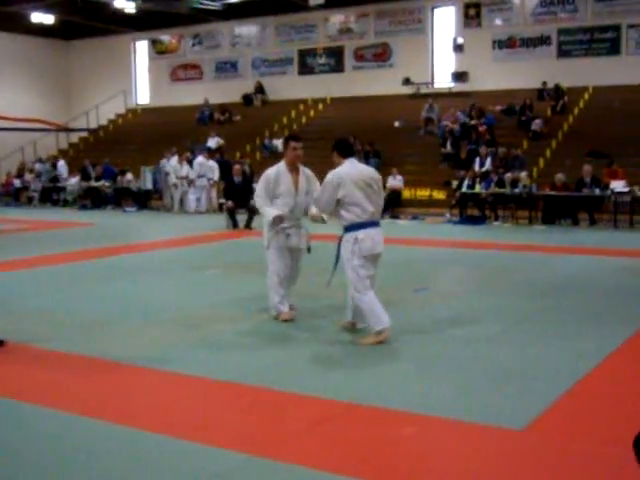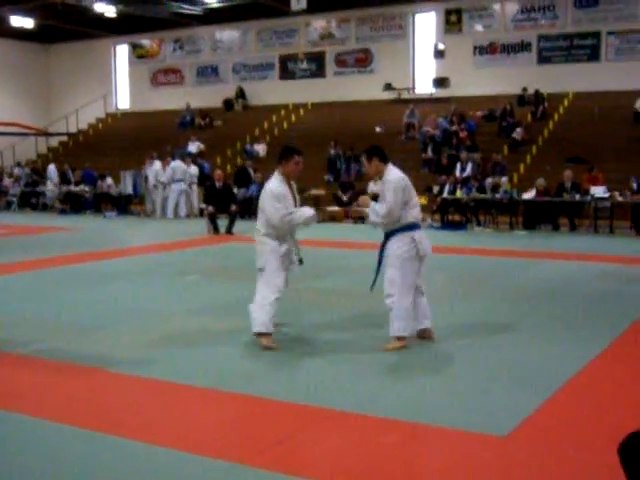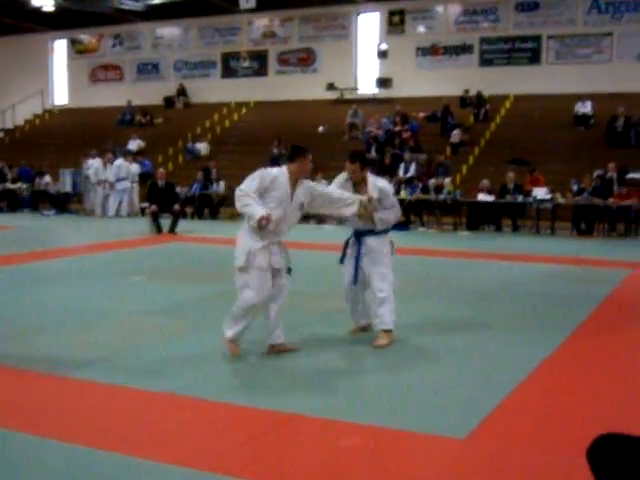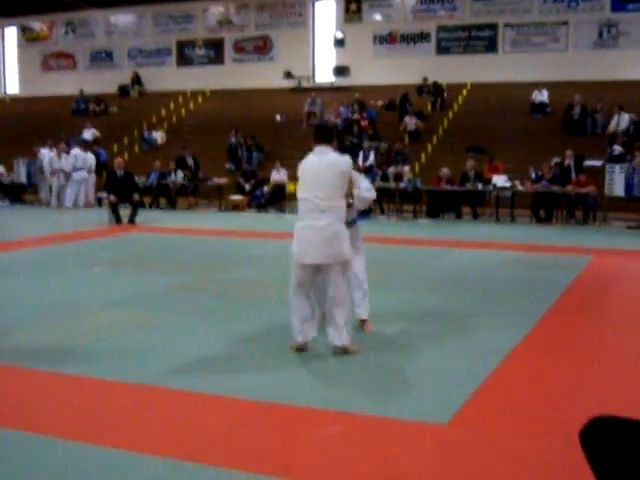
dt=0.7s
person 1, frame 1
left shoulder: (308, 175)
right shoulder: (272, 173)
right elbow: (261, 199)
left wrist: (316, 212)
right wrist: (273, 215)
left hip: (296, 227)
right hip: (277, 227)
left knee: (293, 269)
right knee: (278, 270)
left ankle: (283, 300)
right ankle: (280, 308)
person 1, frame 2
left shoulder: (290, 184)
right shoulder: (274, 188)
right elbow: (282, 220)
left wrist: (305, 213)
right wrist: (308, 213)
left hip: (284, 243)
right hip: (272, 243)
left knee: (279, 284)
right knee: (272, 285)
left ankle: (262, 316)
right ankle: (262, 331)
person 1, frame 3
left shoulder: (306, 188)
right shoulder: (268, 176)
left elbow: (333, 199)
right elbow: (243, 194)
left wrist: (359, 202)
right wrist: (259, 213)
left hip: (274, 245)
right hip: (253, 242)
left knee: (276, 294)
right knee: (257, 294)
left ankle: (275, 341)
right ankle: (232, 334)
person 1, frame 4
left shoulder: (304, 164)
right shoulder: (344, 162)
left hip: (305, 230)
right hip: (332, 230)
left knee: (302, 288)
right knee: (338, 289)
left ankle: (302, 338)
right ankle: (340, 340)
person 2, frame 1
left shoulder: (336, 175)
right shoulder: (373, 173)
left elbow: (321, 205)
left hip: (356, 236)
right hip: (375, 232)
left knee: (359, 287)
right knee: (363, 282)
left ankle: (381, 329)
right ankle: (355, 320)
person 2, frame 2
left shoulder: (393, 180)
right shoulder: (390, 177)
left elbow: (389, 213)
right elbow: (388, 209)
left wrist: (369, 206)
right wrist: (369, 206)
left hip: (404, 239)
right hip: (406, 238)
left knee: (397, 288)
right knee: (412, 287)
left ankle: (401, 336)
right ankle: (425, 329)
person 2, frame 3
left shoulder: (381, 186)
right shoulder: (344, 180)
left elbow: (395, 213)
left wrist: (372, 216)
left hip: (376, 240)
right hip: (356, 239)
left knee: (381, 285)
right knee: (353, 284)
left ankle: (386, 330)
right ankle: (363, 322)
person 2, frame 4
left shoulder: (356, 178)
left elbow: (369, 194)
left wrist: (355, 195)
left hip: (350, 231)
left knee: (358, 275)
left ankle: (363, 317)
